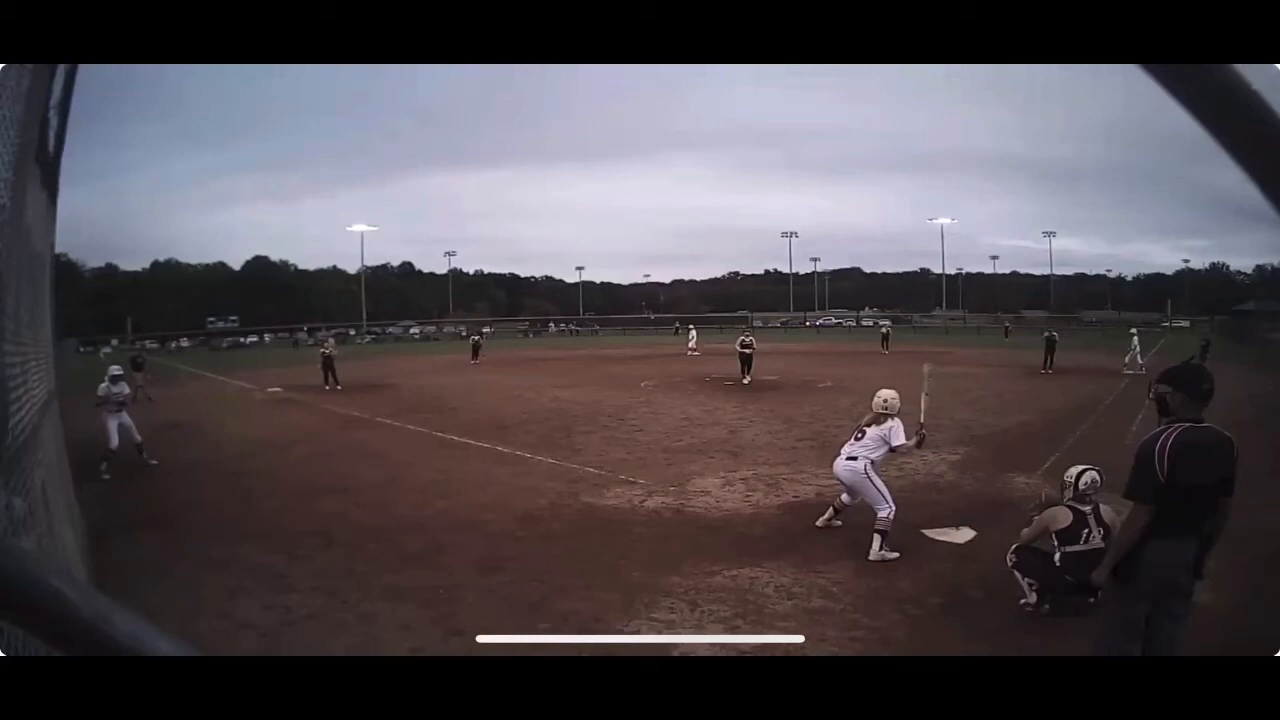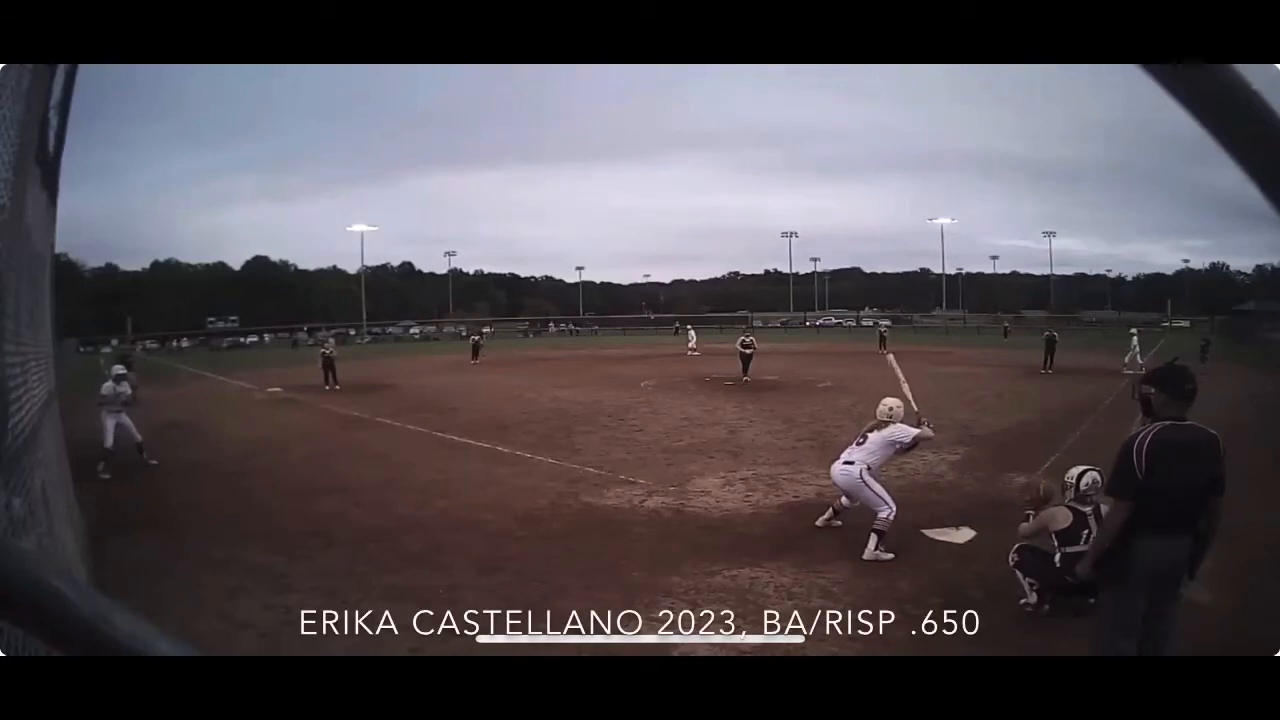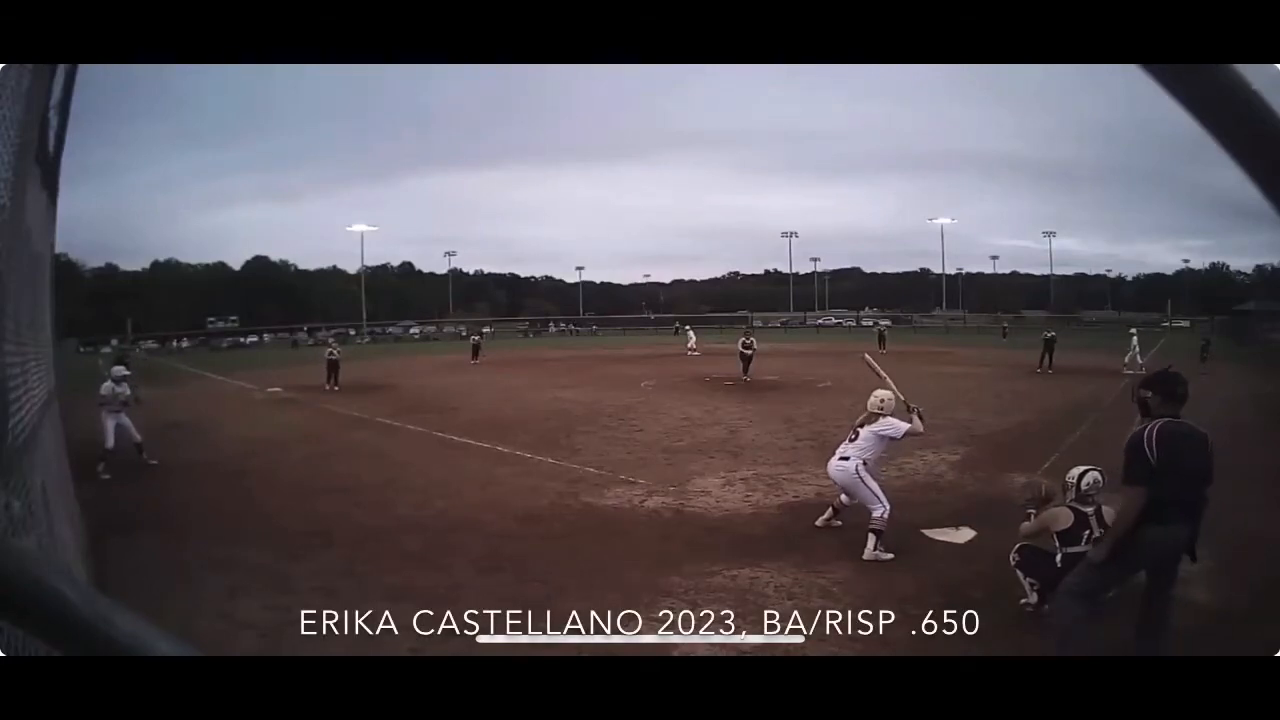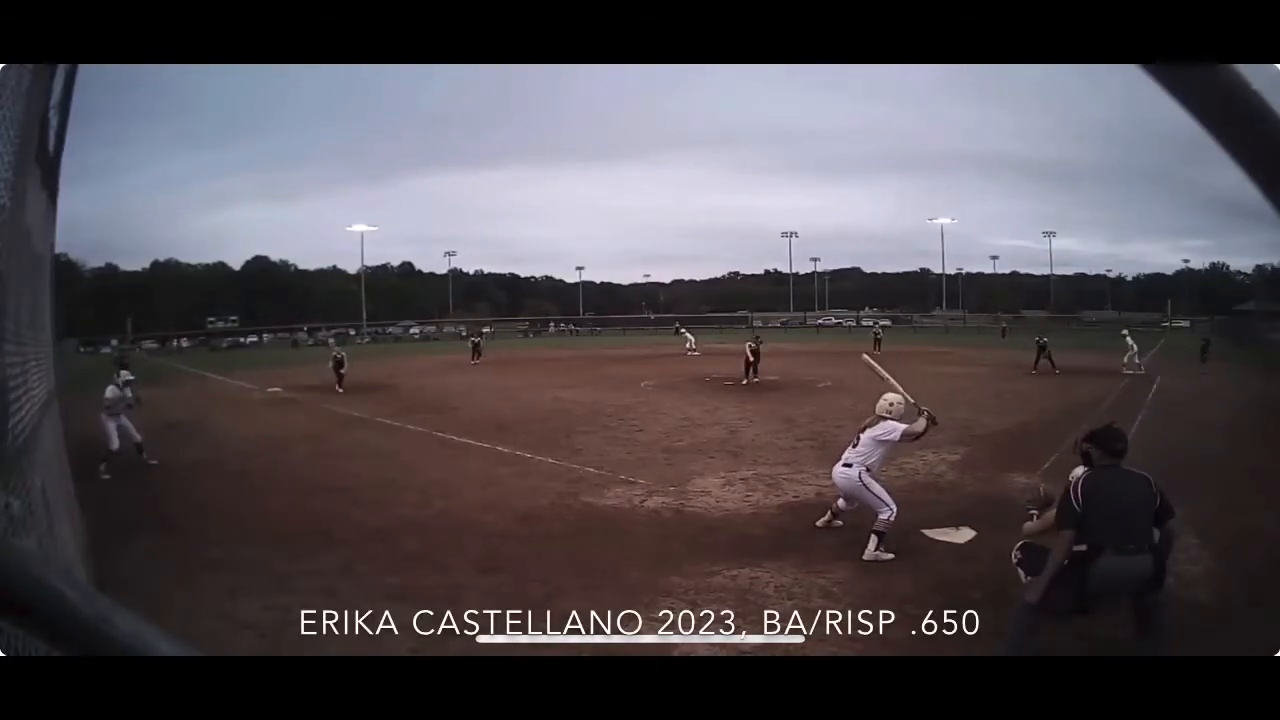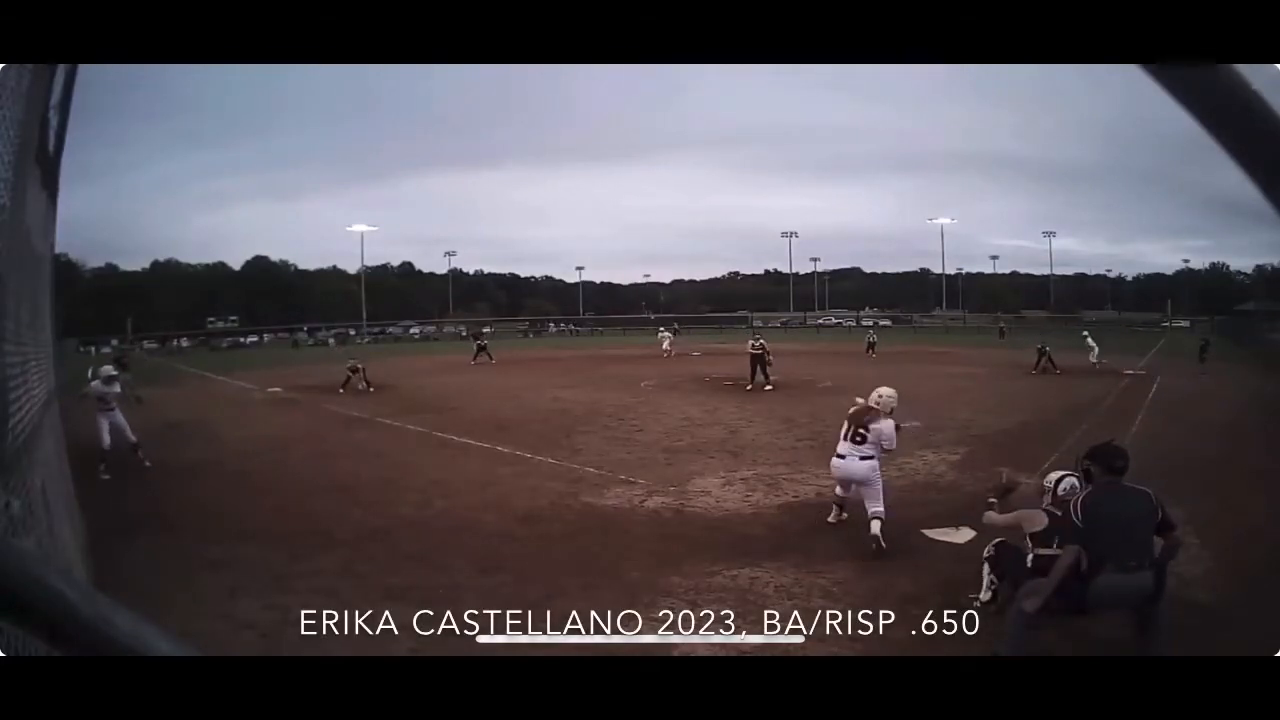
dt=0.7s
person 1, frame 1
left shoulder: (1159, 444)
right shoulder: (1225, 444)
left elbow: (1140, 517)
right elbow: (1222, 511)
left wrist: (1106, 565)
right wrist: (1201, 553)
left hip: (1146, 554)
right hip: (1186, 554)
left knee: (1120, 636)
right knee: (1167, 636)
person 1, frame 2
left shoulder: (1142, 443)
right shoulder: (1211, 443)
left elbow: (1120, 513)
right elbow: (1214, 509)
left wrist: (1090, 559)
right wrist: (1199, 553)
left hip: (1137, 551)
right hip: (1181, 550)
left knee: (1118, 633)
right knee: (1160, 627)
person 1, frame 3
left shoulder: (1146, 436)
right shoulder: (1201, 440)
left elbow: (1135, 502)
right elbow: (1202, 497)
left wrist: (1105, 545)
left hip: (1143, 534)
right hip: (1179, 534)
left knee: (1074, 593)
right knee: (1158, 603)
left ankle: (1067, 650)
person 1, frame 4
left shoulder: (1081, 485)
right shoulder: (1146, 483)
left elbow: (1065, 540)
right elbow: (1167, 532)
left wrist: (1040, 586)
right wrist: (1158, 567)
left hip: (1101, 567)
right hip: (1144, 568)
left knee: (1034, 598)
right knee: (1147, 600)
left ankle: (1016, 651)
person 1, frame 5
left shoulder: (1082, 502)
right shoulder: (1147, 498)
left elbow: (1070, 556)
right elbow: (1174, 541)
left wrist: (1039, 598)
left hip: (1102, 587)
right hip: (1145, 586)
left knee: (1028, 596)
left ankle: (1009, 652)
right ankle: (1150, 649)
